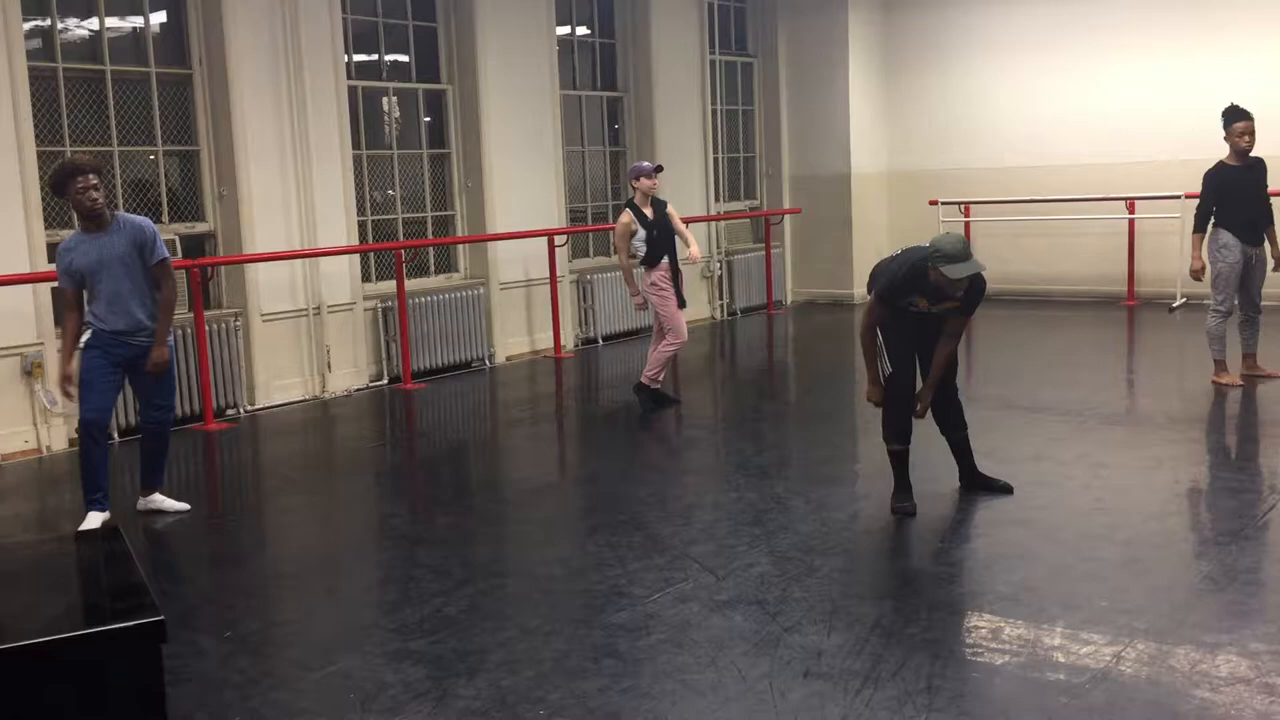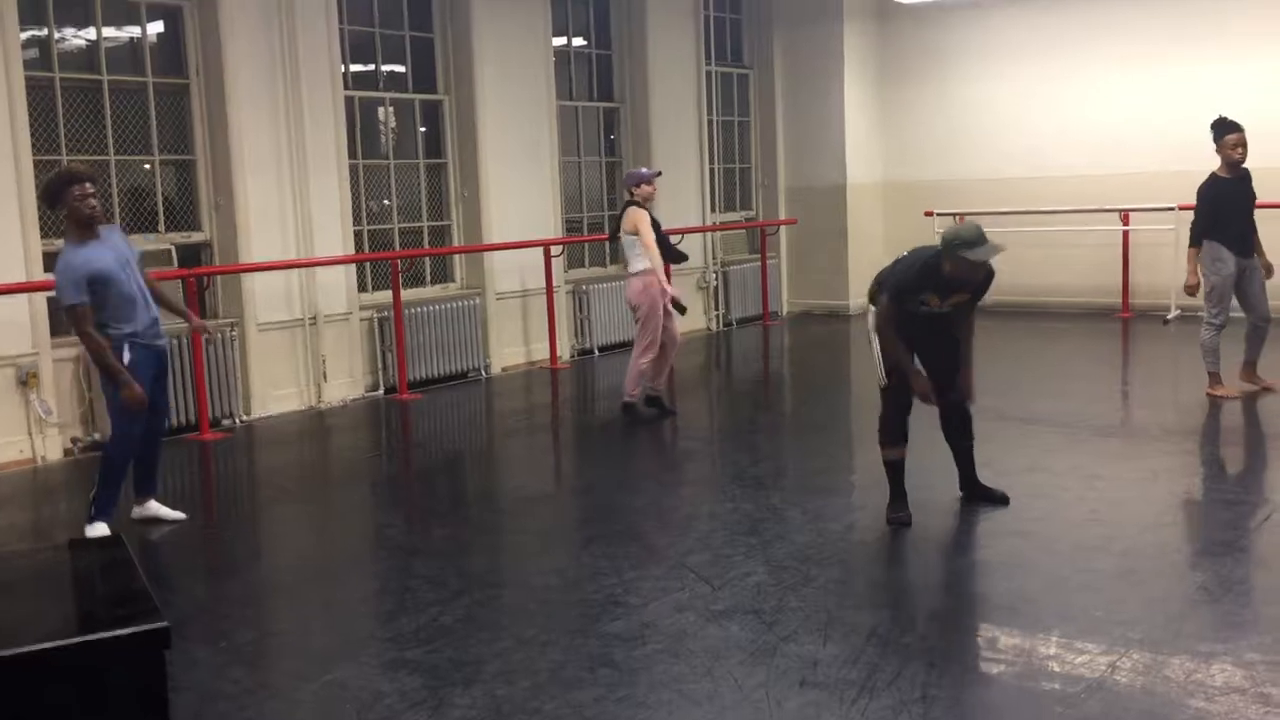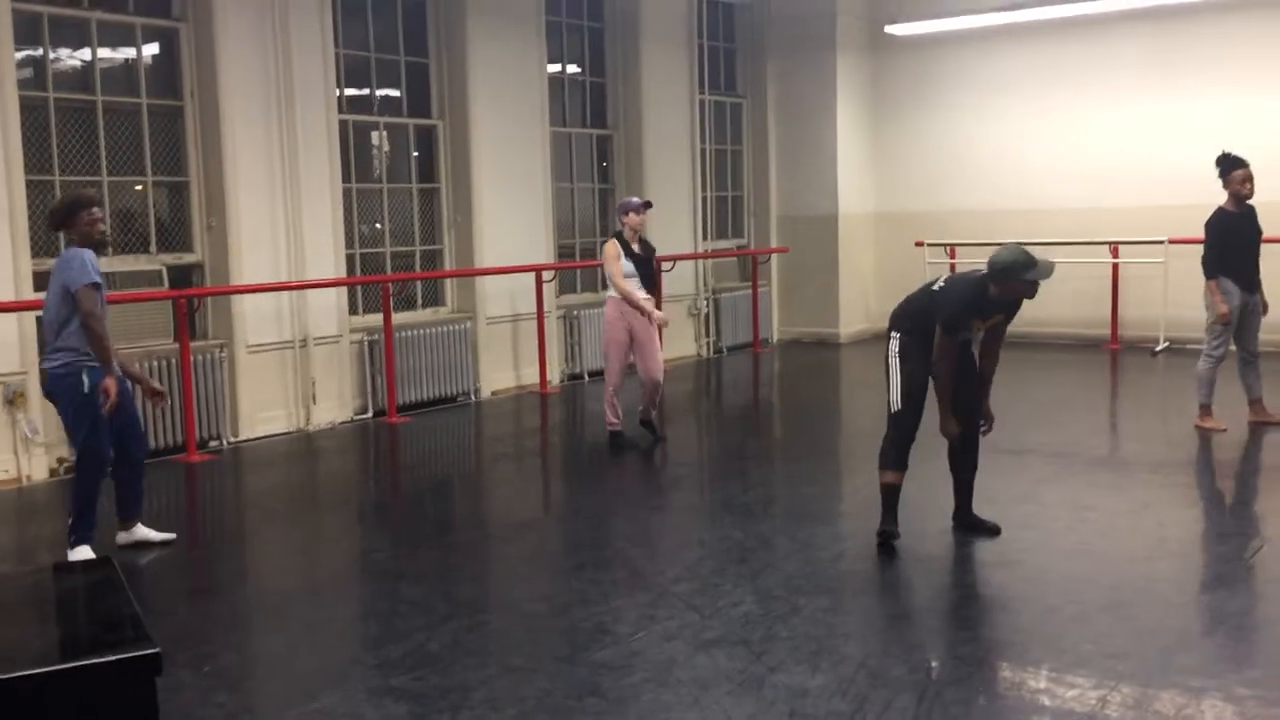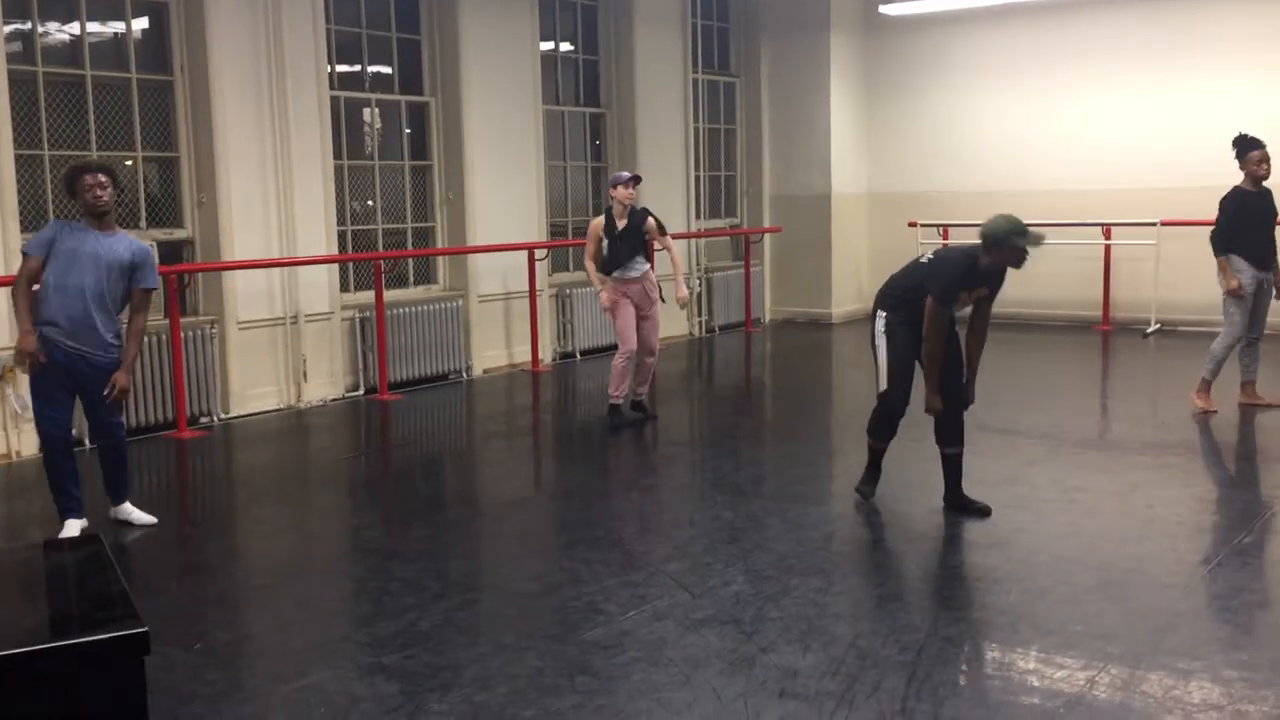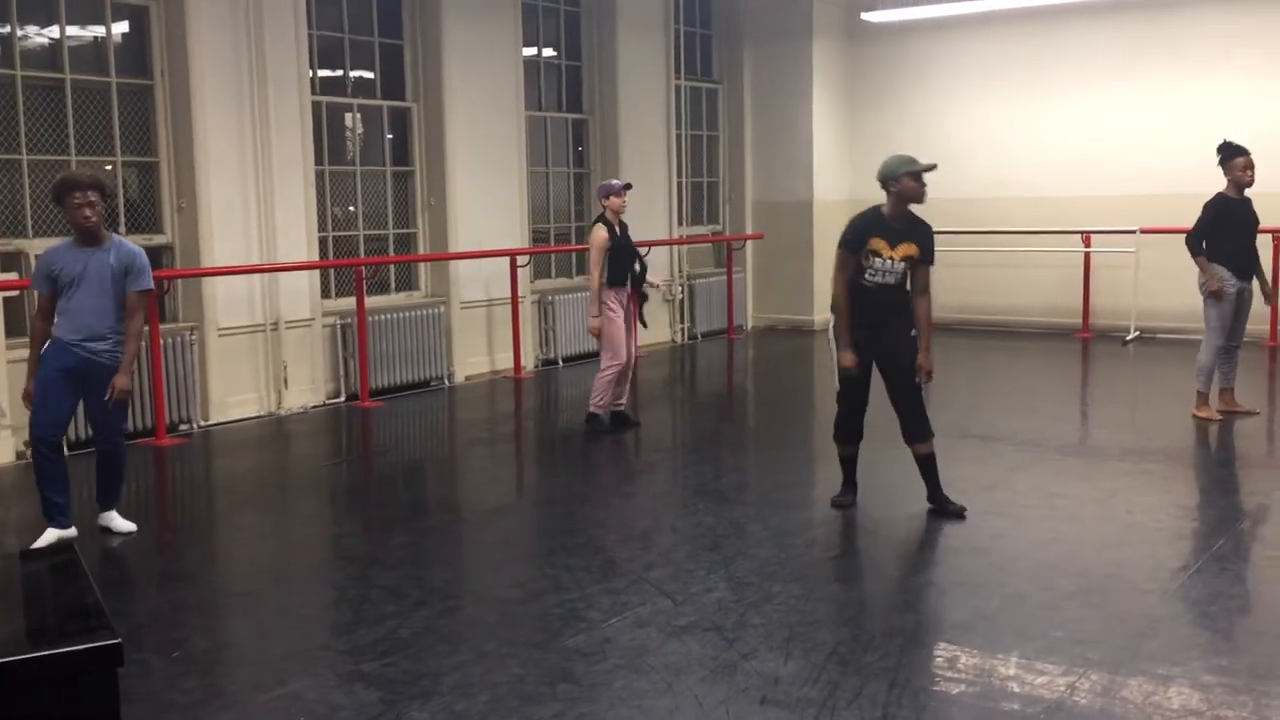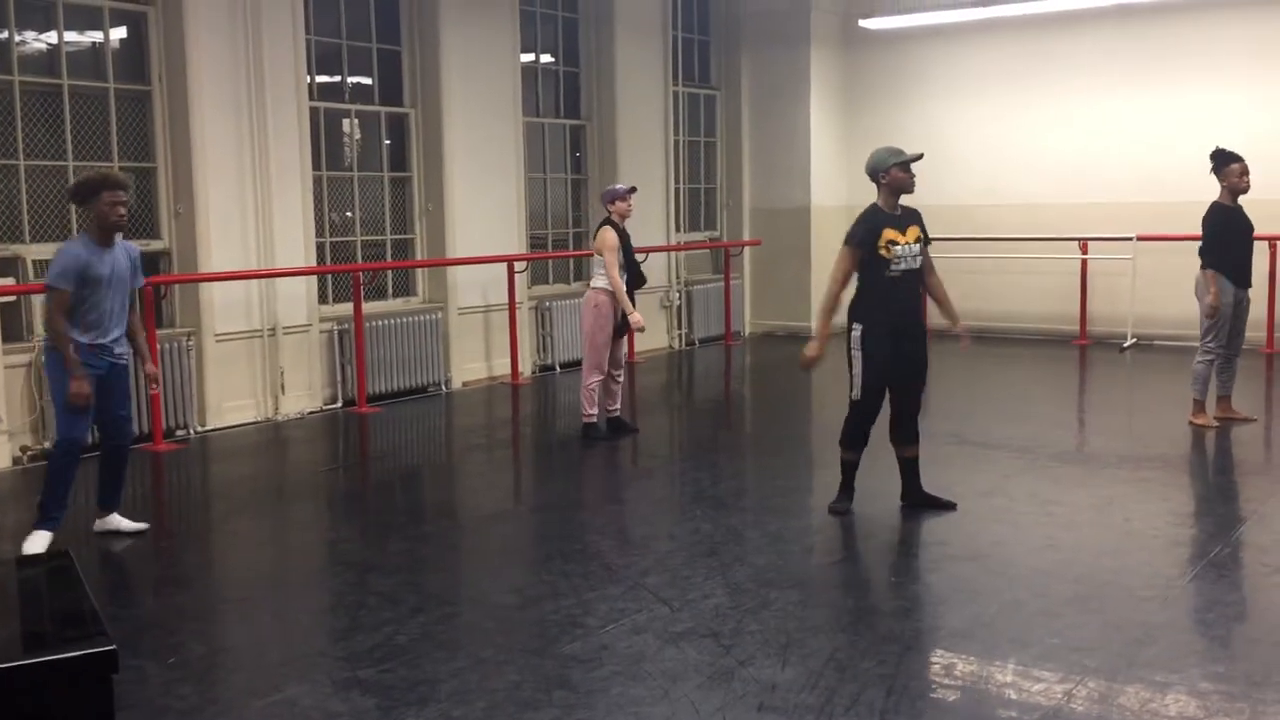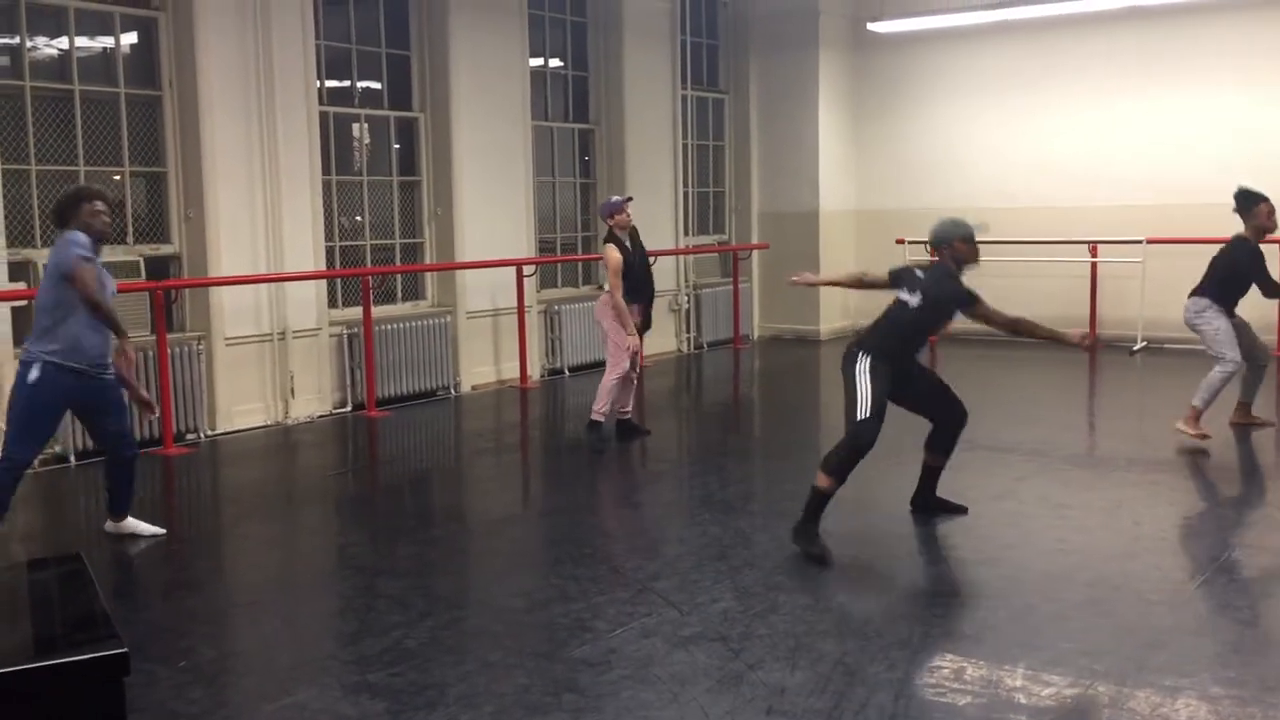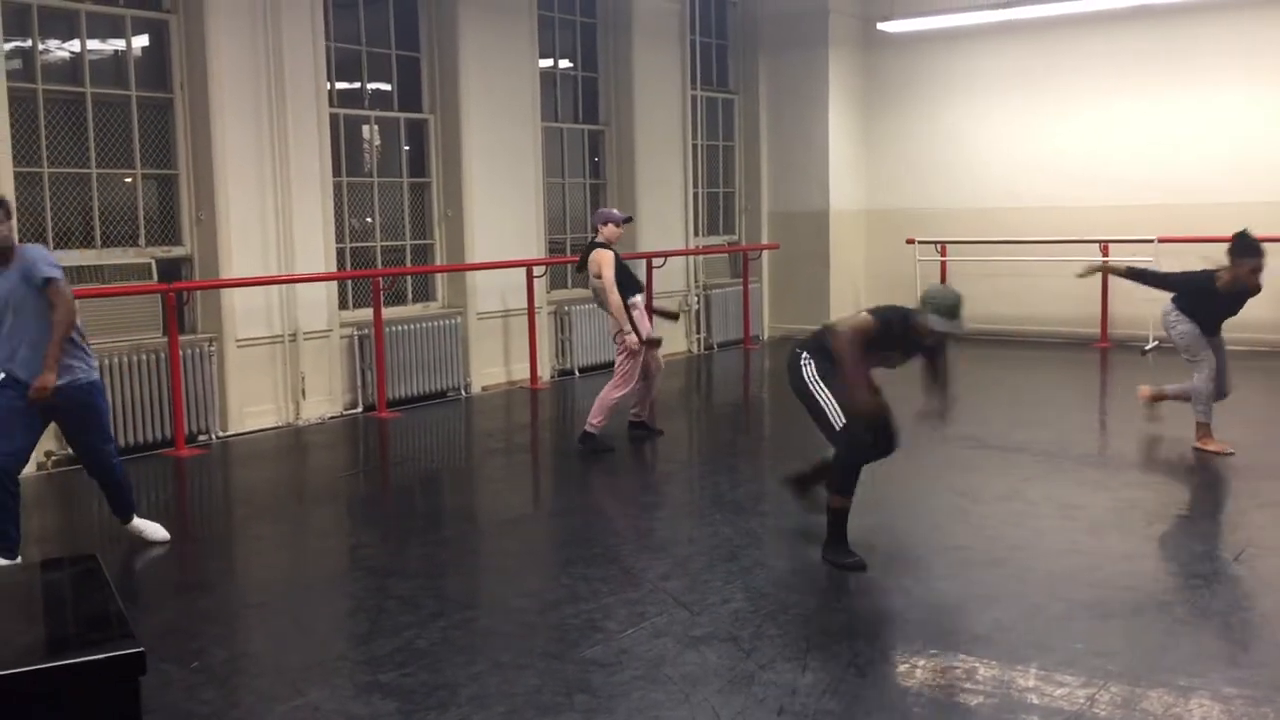
dt=0.4s
person 1, frame 1
left shoulder: (139, 229)
right shoulder: (68, 252)
left elbow: (167, 287)
right elbow: (73, 310)
left wrist: (161, 343)
right wrist: (66, 361)
left hip: (150, 343)
right hip: (102, 344)
left knee: (159, 420)
right knee: (93, 420)
left ankle: (150, 493)
right ankle: (97, 507)
person 1, frame 2
left shoulder: (112, 235)
right shoulder: (71, 264)
left elbow: (143, 283)
right elbow: (87, 331)
left wrist: (186, 314)
right wrist: (123, 381)
left hip: (151, 344)
right hip: (126, 353)
left knee: (154, 426)
right knee: (128, 434)
left ankle: (144, 500)
right ankle: (98, 518)
person 1, frame 3
left shoulder: (87, 267)
right shoulder: (81, 260)
right elbow: (89, 316)
left wrist: (143, 381)
right wrist: (111, 374)
left hip: (100, 374)
right hip: (75, 374)
left knee: (133, 448)
right knee: (95, 458)
left ankle: (129, 527)
right ankle: (79, 543)
person 1, frame 4
left shoulder: (138, 251)
right shoulder: (57, 233)
left elbow: (138, 316)
right elbow: (23, 281)
left wrist: (126, 368)
right wrist: (26, 331)
left hip: (101, 356)
right hip: (51, 349)
left knee: (110, 434)
right knee: (54, 435)
left ankle: (121, 503)
right ankle: (73, 514)
person 1, frame 5
left shoulder: (130, 255)
right shoulder: (52, 259)
left elbow: (135, 317)
right elbow: (43, 318)
left wrist: (125, 371)
right wrist: (31, 374)
left hip: (107, 361)
right hip: (60, 355)
left knee: (110, 441)
right knee: (43, 437)
left ankle: (108, 510)
right ankle: (59, 522)
person 1, frame 6
left shoulder: (128, 253)
right shoulder: (72, 256)
right elbow: (56, 317)
left wrist: (145, 359)
right wrist: (75, 374)
left hip: (112, 358)
right hip: (74, 356)
left knee: (119, 437)
right knee: (72, 439)
left ankle: (106, 514)
right ankle: (44, 526)
person 1, frame 7
left shoulder: (104, 278)
right shoulder: (73, 243)
right elbow: (91, 293)
left wrist: (133, 386)
right wrist: (125, 341)
left hip: (94, 376)
right hip: (46, 370)
left knee: (124, 446)
left ankle: (119, 518)
person 1, frame 8
left shoulder: (32, 257)
left elbow: (65, 308)
left wrist: (50, 369)
left hip: (74, 383)
left knee: (102, 462)
left ankle: (128, 518)
person 2, frame 1
left shoulder: (974, 285)
right shoulder: (902, 273)
left elbow: (950, 338)
right elbow: (868, 326)
left wrist: (929, 389)
right wrist: (873, 382)
left hip: (934, 314)
right hip: (891, 310)
left knee: (945, 390)
right knee: (900, 388)
left ankle: (969, 474)
right ankle: (901, 486)
person 2, frame 2
left shoulder: (982, 275)
right shoulder: (914, 270)
left elbow: (963, 319)
right elbow: (882, 324)
left wrist: (965, 371)
right wrist: (914, 375)
left hip: (935, 317)
right hip: (891, 317)
left knee: (955, 398)
right knee: (897, 400)
left ankle: (970, 484)
right ankle: (897, 497)
person 2, frame 3
left shoulder: (1009, 300)
right shoulder: (962, 297)
left elbow: (990, 347)
right elbow: (942, 362)
left wrist: (983, 400)
right wrist: (945, 416)
left hip: (954, 339)
right hip: (910, 336)
left knee: (970, 422)
right knee: (903, 424)
left ankle: (963, 513)
right ankle: (888, 519)
person 2, frame 4
left shoulder: (994, 273)
right shoulder: (951, 269)
left elbow: (978, 324)
right elbow: (931, 336)
left wrist: (970, 380)
right wrist: (931, 391)
left hip: (937, 322)
right hip: (896, 314)
left knee: (955, 403)
right knee: (894, 400)
left ankle: (954, 494)
right ankle: (871, 472)
person 2, frame 5
left shoulder: (921, 233)
right shoulder: (862, 226)
left elbow: (921, 293)
right elbow: (841, 287)
left wrist: (925, 349)
right wrist: (844, 347)
left hip: (897, 326)
right hip: (854, 324)
left knee: (911, 405)
right knee: (852, 405)
left ankle: (935, 493)
right ankle: (849, 484)
person 2, frame 6
left shoulder: (915, 219)
right shoulder: (869, 224)
left elbow: (927, 274)
right elbow: (837, 282)
left wrist: (953, 319)
right wrist: (819, 338)
left hip: (906, 326)
right hip: (871, 328)
left knee: (907, 410)
right knee: (864, 411)
left ankle: (912, 490)
right ankle: (846, 489)
person 2, frame 7
left shoulder: (921, 274)
right shoulder: (952, 290)
left elbow: (865, 279)
right elbow: (1010, 323)
left wrist: (819, 279)
right wrist: (1067, 338)
left hip: (897, 363)
right hip: (868, 360)
left knee: (953, 415)
right knee: (861, 436)
left ankle: (924, 497)
right ankle: (807, 525)
person 2, frame 8
left shoulder: (933, 337)
right shoulder: (894, 320)
left elbow: (936, 371)
right elbow: (844, 330)
left wrist: (940, 399)
right wrist: (858, 387)
left hip: (844, 370)
right hip: (814, 363)
left knee: (883, 442)
right knee: (854, 444)
left ankle: (807, 480)
right ankle: (834, 544)
person 3, frame 1
right shoulder: (1217, 174)
right elbow: (1203, 214)
right wrist: (1196, 256)
left hip: (1254, 247)
right hip: (1227, 244)
left knee: (1252, 308)
right knee: (1222, 307)
left ankle: (1249, 363)
right ankle: (1219, 370)
person 3, frame 2
left shoulder: (1245, 177)
right shoulder: (1211, 187)
left elbow: (1248, 220)
right elbow: (1198, 229)
left wrist: (1262, 256)
right wrist: (1192, 271)
left hip: (1246, 257)
right hip: (1220, 256)
left knee: (1260, 316)
right knee: (1216, 320)
left ankle: (1249, 370)
right ankle: (1214, 382)
person 3, frame 3
left shoulder: (1250, 213)
right shoulder: (1219, 220)
left elbow: (1251, 257)
right elbow: (1209, 263)
right wrist: (1219, 301)
left hip: (1249, 292)
right hip: (1227, 290)
left knee: (1250, 353)
right knee: (1214, 352)
left ankle: (1256, 409)
right ankle: (1204, 414)
person 3, frame 4
right shoulder: (1234, 198)
right elbow: (1218, 240)
right wrist: (1229, 276)
right hip: (1240, 271)
left knee: (1253, 335)
right knee: (1233, 333)
left ankle: (1248, 391)
right ankle: (1202, 390)
person 3, frame 5
left shoulder: (1247, 204)
right shoulder: (1218, 204)
right elbow: (1193, 240)
left wrist: (1263, 281)
right wrist: (1208, 276)
left hip: (1243, 281)
right hip: (1222, 279)
left knee: (1232, 343)
right knee: (1215, 341)
left ankle: (1227, 399)
right ankle: (1201, 403)
person 3, frame 6
left shoulder: (1237, 211)
right shoulder: (1217, 213)
right elbow: (1208, 255)
right wrist: (1212, 292)
left hip: (1237, 287)
right hip: (1219, 286)
left knee: (1231, 350)
right knee: (1211, 349)
left ankle: (1224, 406)
right ankle: (1198, 410)
person 3, frame 7
left shoulder: (1245, 246)
right shoulder: (1247, 250)
left hip: (1221, 309)
right hip: (1205, 308)
right knee: (1232, 360)
left ankle: (1241, 412)
right ankle: (1190, 419)
person 3, frame 8
left shoulder: (1251, 287)
right shoulder: (1197, 282)
right elbow: (1151, 277)
right wrist: (1101, 267)
left hip: (1209, 330)
right hip: (1180, 319)
left knee: (1219, 390)
right knee: (1206, 365)
left ankle: (1154, 393)
right ankle: (1203, 435)
person 4, frame 1
left shoulder: (663, 207)
right shoulder: (627, 219)
left elbow: (683, 232)
right elbow: (623, 259)
left wrist: (692, 245)
right wrist: (635, 293)
left hip: (672, 275)
right hip: (656, 279)
left knee: (662, 336)
right knee: (677, 336)
left ankle: (654, 389)
right ankle: (645, 383)
person 4, frame 2
left shoulder: (632, 214)
right shoulder: (638, 213)
right elbow: (650, 247)
left wrist: (662, 283)
right wrist: (664, 283)
left hip: (652, 284)
right hip: (645, 284)
left knee: (669, 341)
right knee: (647, 347)
left ankle: (653, 393)
right ankle: (629, 402)
person 4, frame 3
left shoulder: (647, 248)
right shoulder: (612, 246)
right elbow: (618, 284)
right wrist: (650, 309)
left hip: (644, 315)
right hip: (617, 313)
left knee: (653, 375)
right knee: (615, 376)
left ankle: (647, 417)
right ankle: (614, 430)
person 4, frame 4
left shoulder: (644, 220)
right shoulder: (599, 225)
left elbow: (671, 249)
right elbow: (589, 260)
left wrist: (680, 285)
right wrist: (601, 290)
left hip: (645, 286)
right hip: (619, 289)
left knee: (650, 348)
right knee: (628, 348)
left ankle: (638, 399)
right ankle: (615, 405)
person 4, frame 5
left shoulder: (622, 227)
right shoulder: (601, 233)
right elbow: (595, 276)
left wrist: (646, 279)
right wrist: (594, 314)
left hip: (625, 295)
right hip: (607, 298)
left knee: (628, 358)
right knee: (615, 358)
left ankle: (617, 410)
right ankle: (594, 414)
person 4, frame 6
left shoulder: (620, 232)
right shoulder: (609, 235)
right elbow: (613, 277)
left wrist: (626, 309)
right wrist: (632, 312)
left hip: (614, 301)
right hip: (601, 301)
left knee: (615, 364)
right knee: (596, 366)
left ankle: (614, 417)
right ankle: (590, 423)
person 4, frame 7
left shoulder: (631, 233)
right shoulder: (613, 252)
right elbow: (616, 296)
right wrist: (630, 331)
left hip: (634, 305)
right hip: (615, 309)
left knee: (632, 367)
right knee: (618, 366)
left ankle: (624, 419)
right ankle: (596, 422)
person 4, frame 8
left shoulder: (601, 255)
right shoulder: (603, 253)
left elbow: (606, 296)
right elbow: (612, 294)
right wrist: (628, 332)
left hip: (637, 317)
right hip: (628, 322)
left knee: (652, 370)
right knee: (624, 381)
left ankle: (638, 421)
right ankle: (589, 432)
